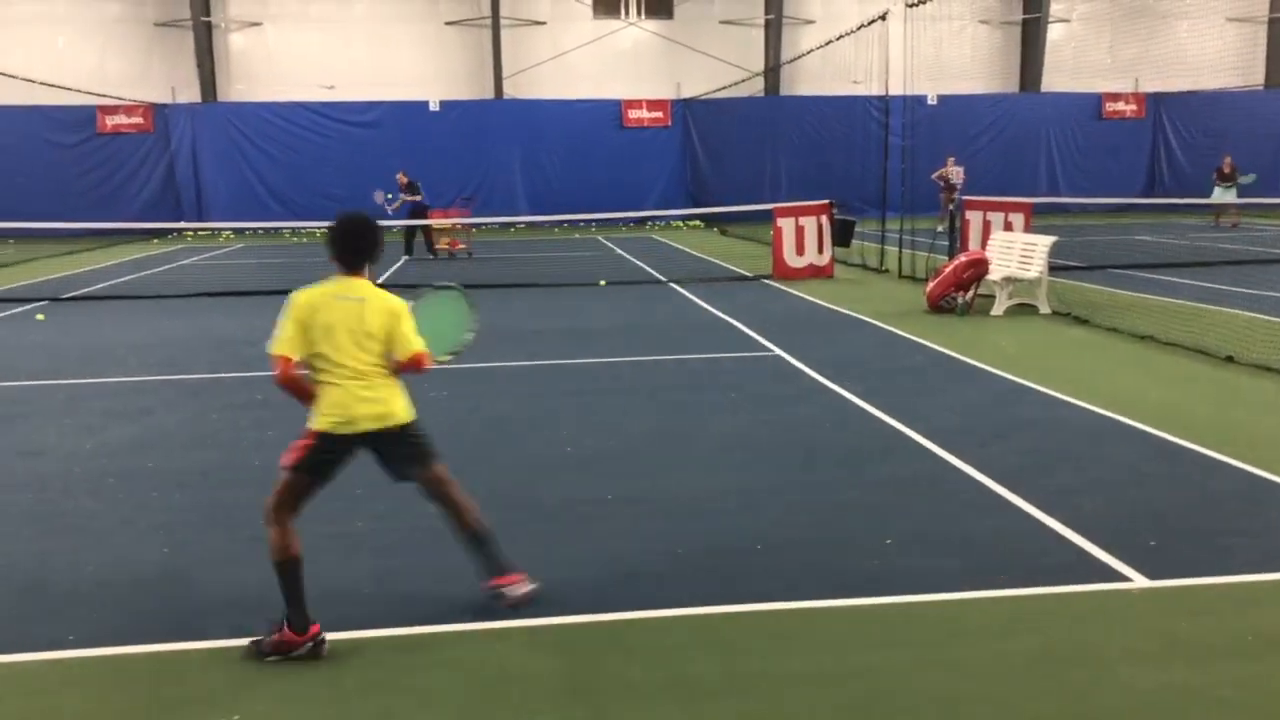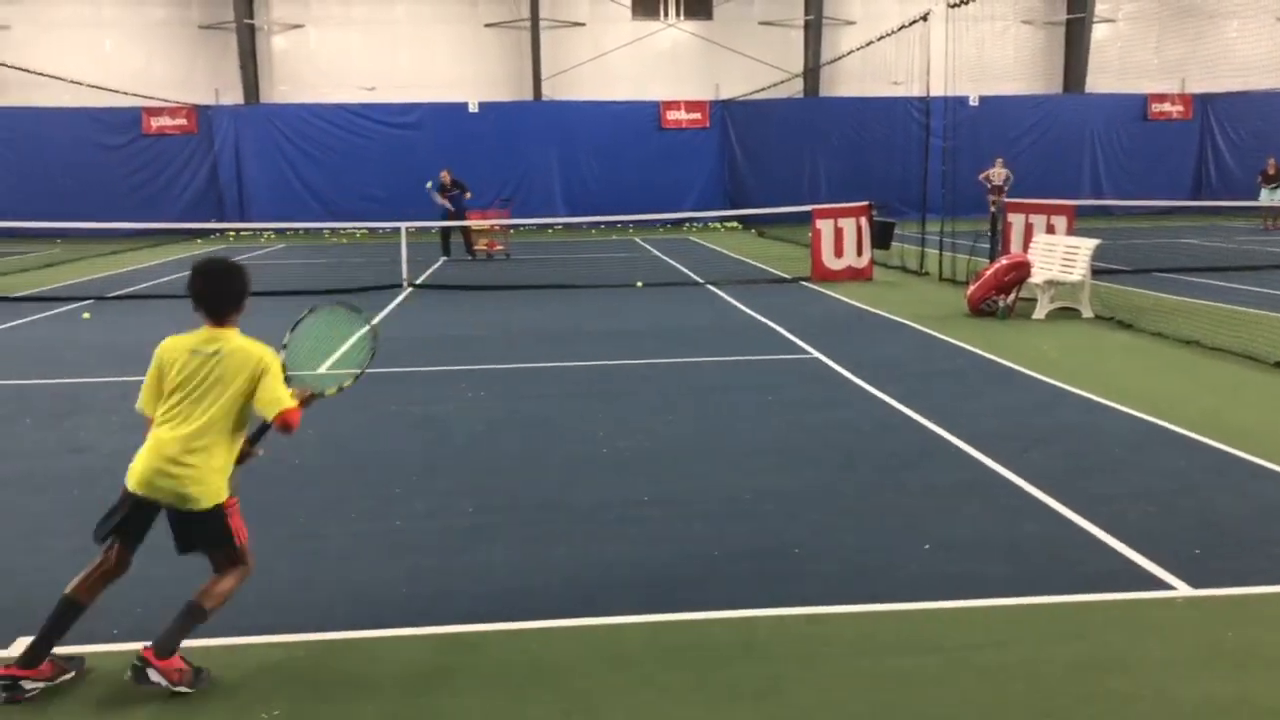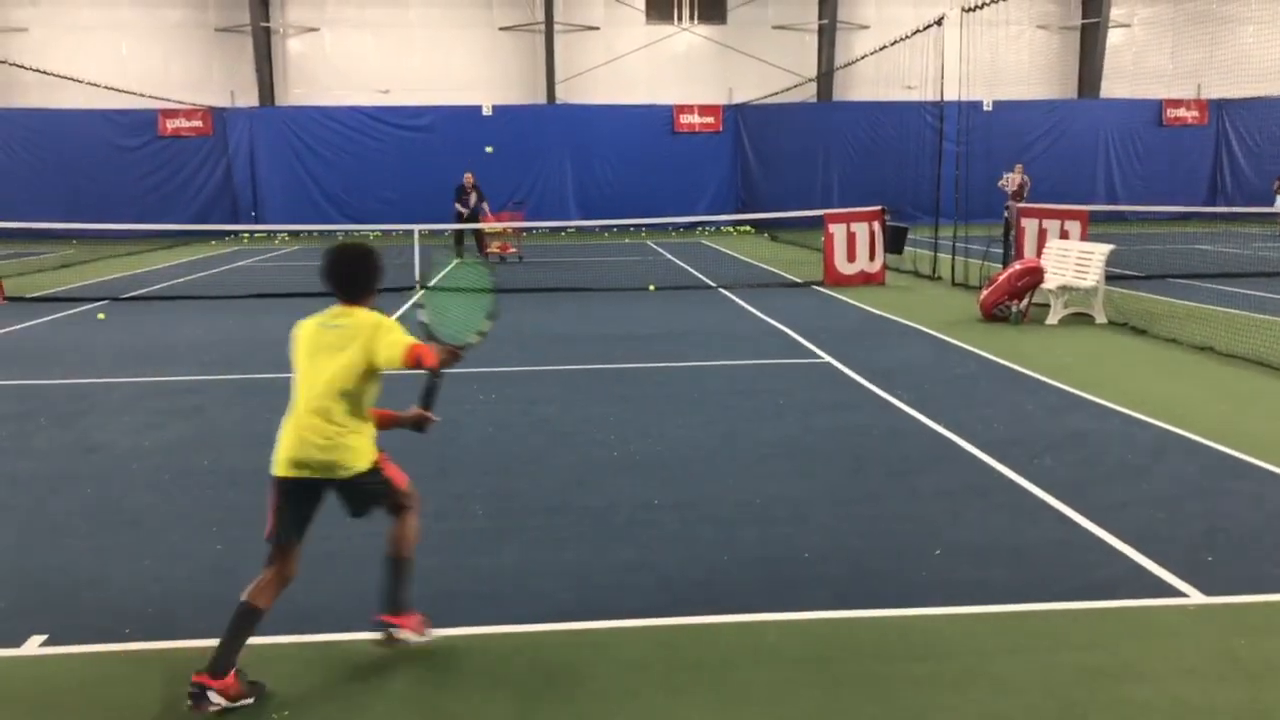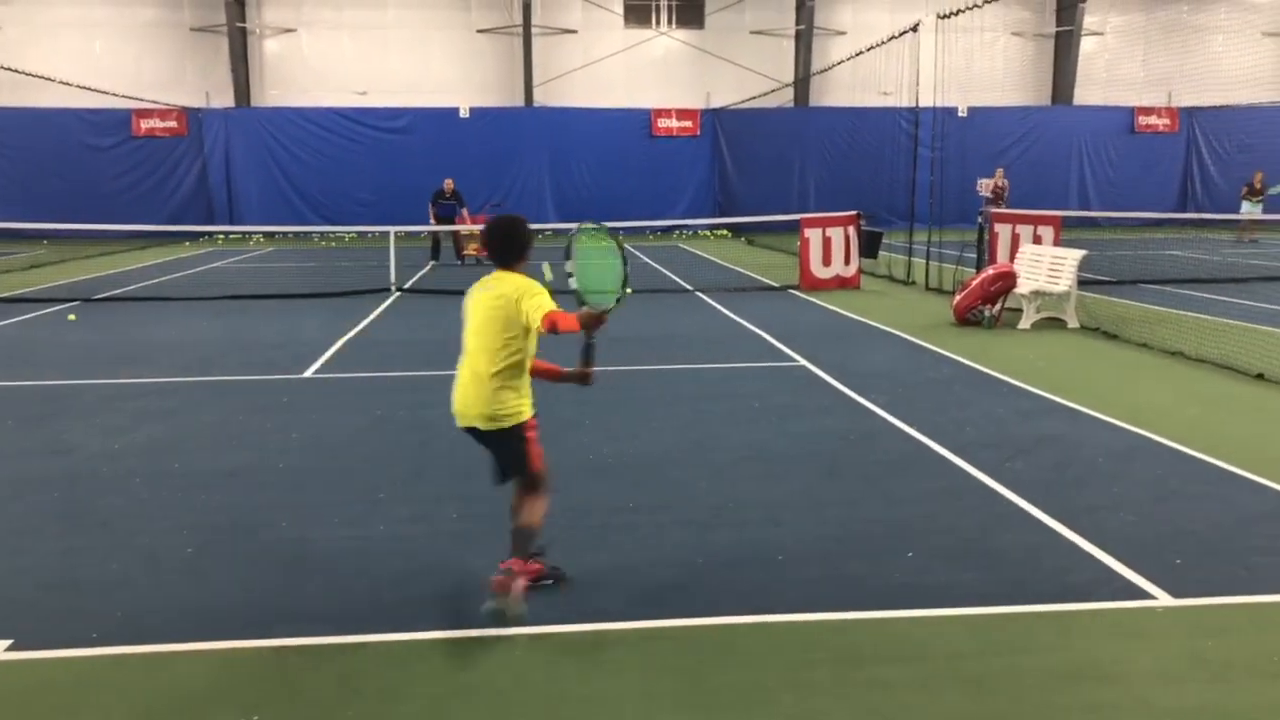
dt=0.4s
person 1, frame 1
left shoulder: (303, 302)
right shoulder: (391, 304)
left elbow: (284, 373)
right elbow: (417, 362)
left hip: (336, 420)
right hip: (391, 413)
left knee: (279, 512)
right knee: (445, 492)
left ankle: (299, 629)
right ankle: (503, 576)
person 1, frame 2
left shoulder: (169, 350)
right shoulder: (259, 358)
left elbow: (155, 423)
right elbow: (287, 420)
right wrist: (300, 400)
left hip: (148, 474)
right hip: (201, 485)
left knee: (110, 564)
right knee: (235, 568)
right ankle: (163, 654)
person 1, frame 3
left shoulder: (304, 330)
right shoulder: (376, 326)
right elbow: (419, 357)
left wrist: (397, 417)
right wrist: (442, 356)
left hip: (293, 455)
right hip: (347, 455)
left knee: (279, 568)
right knee: (406, 506)
left ankle: (216, 677)
right ankle: (397, 614)
person 1, frame 4
left shoulder: (477, 292)
right shoulder: (526, 289)
right elbow: (554, 323)
left wrist: (565, 374)
right wrist: (585, 321)
left hip: (468, 406)
right hip: (504, 408)
left knee: (521, 473)
right knee: (535, 489)
left ankle: (525, 560)
right ankle: (513, 568)
